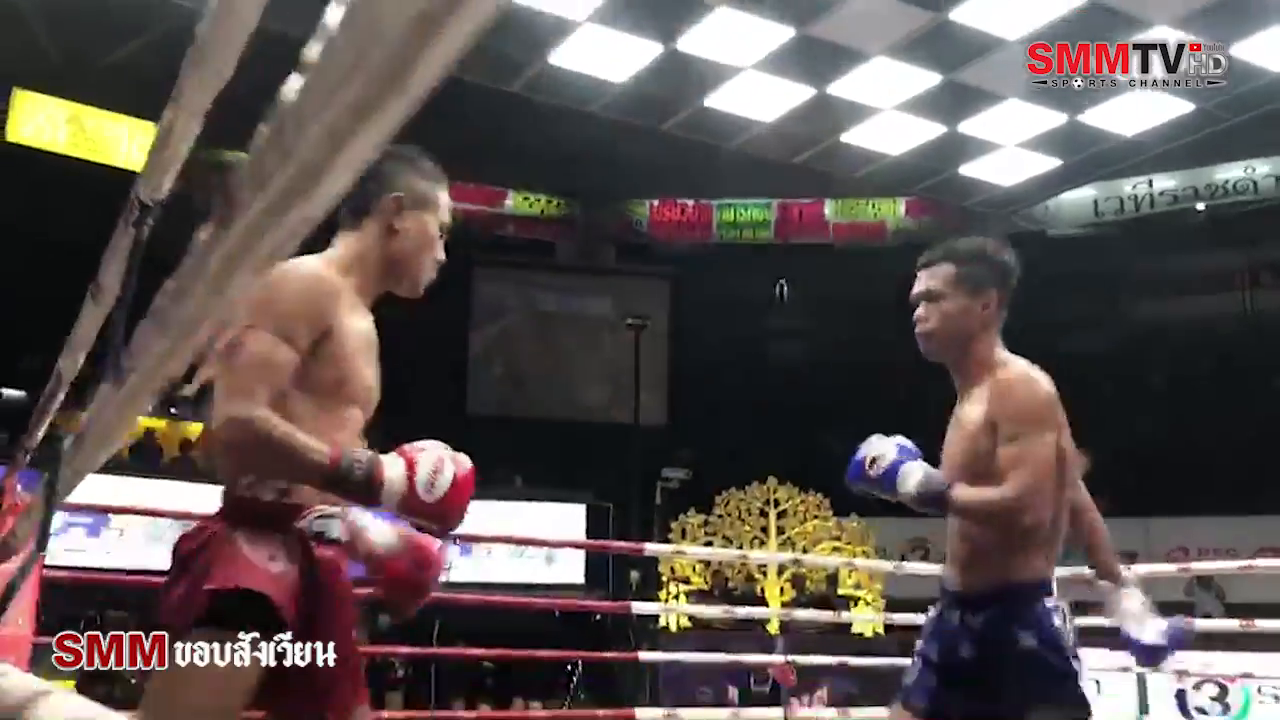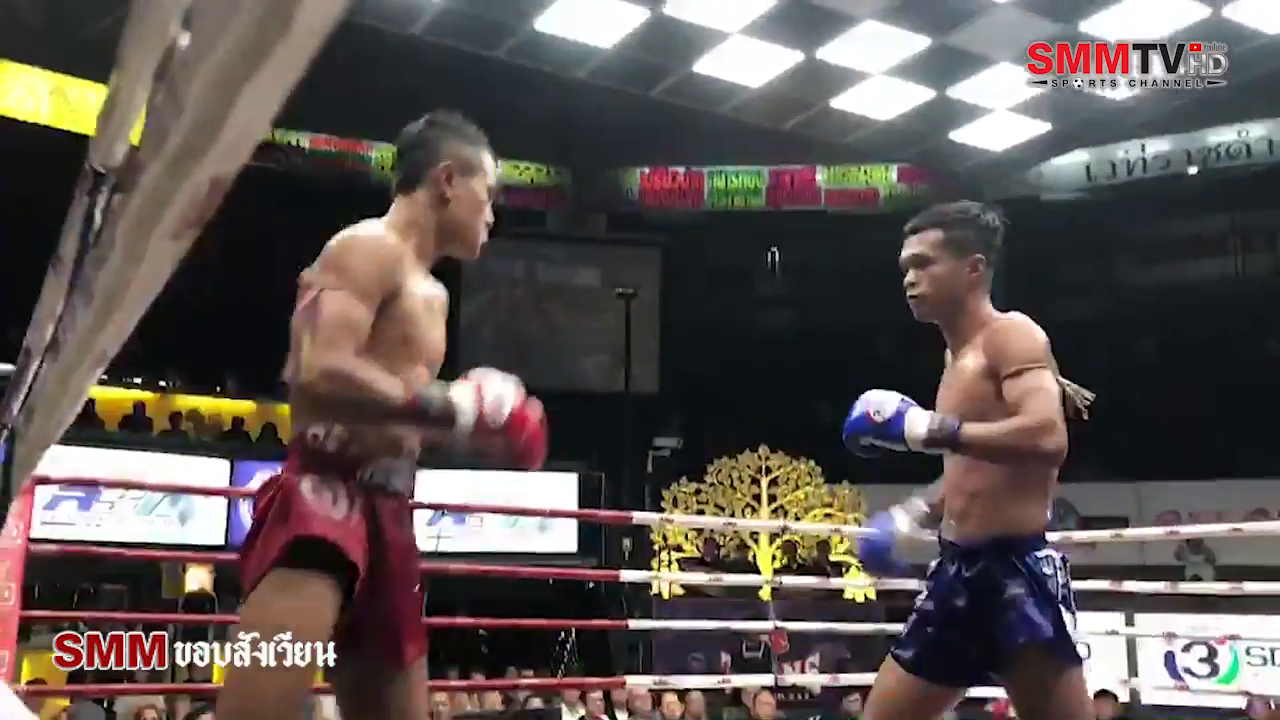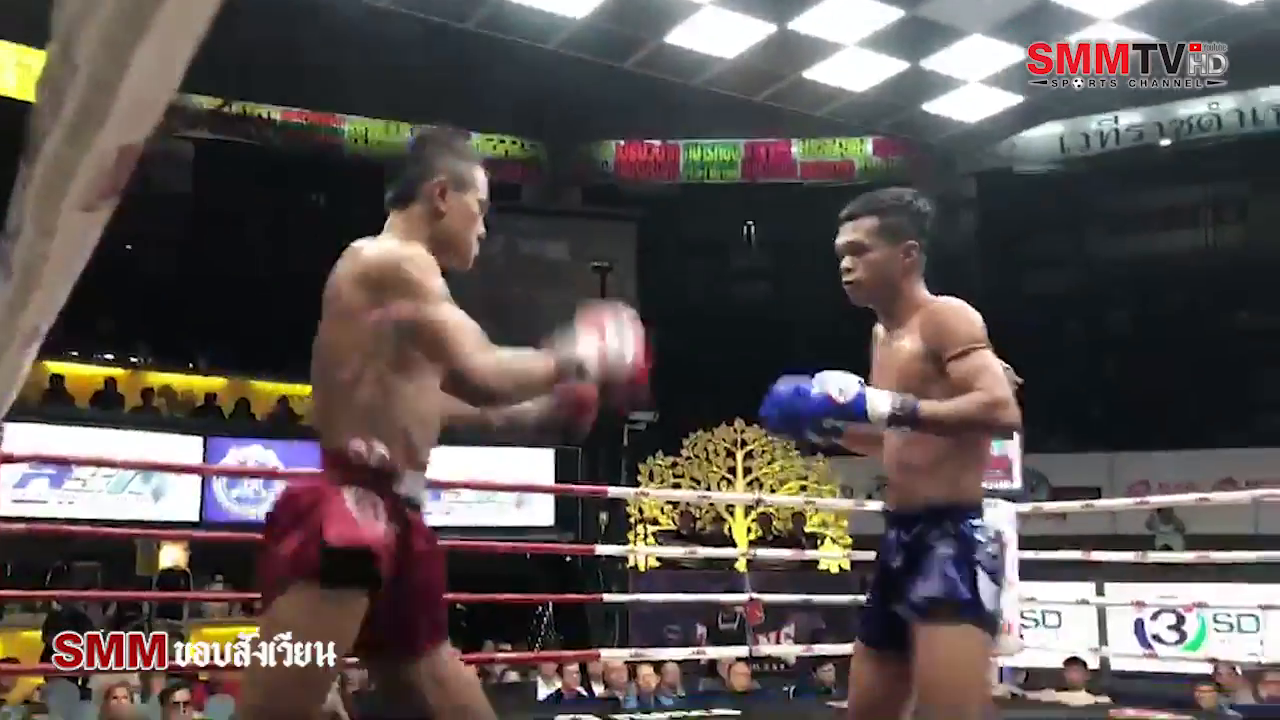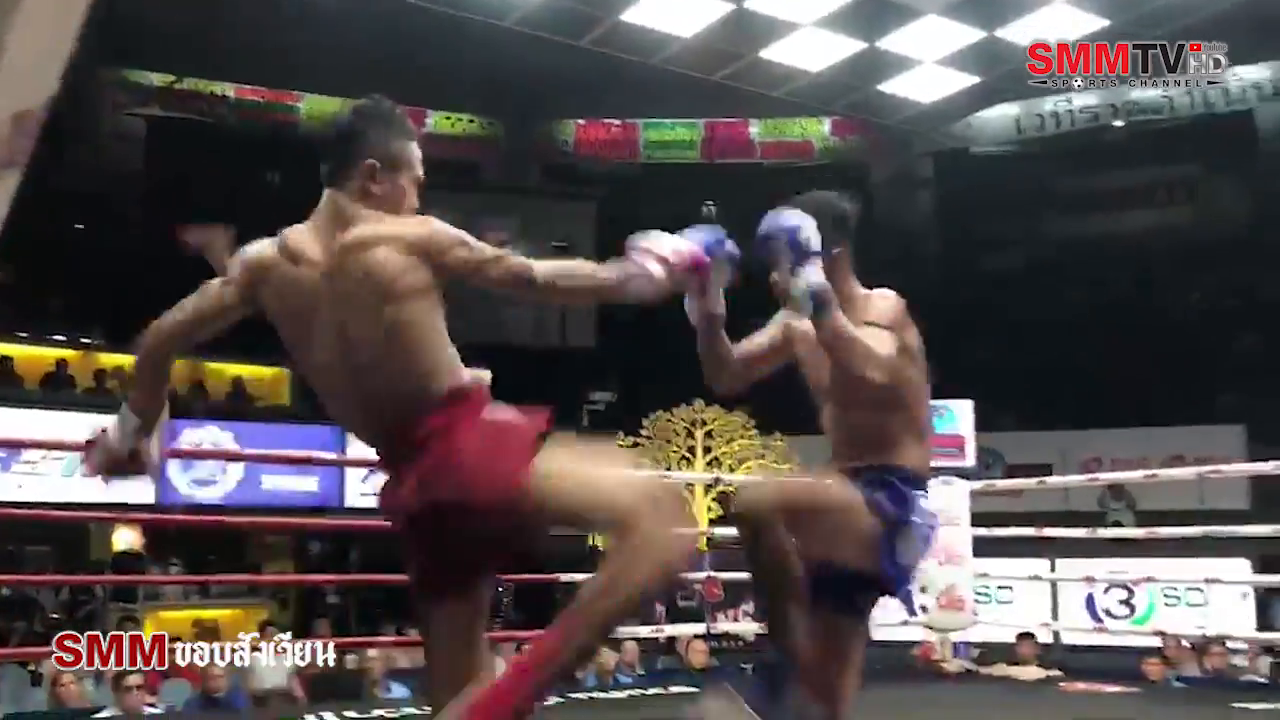
dt=0.2s
person 1, frame 1
left shoulder: (357, 319)
right shoulder: (304, 284)
right elbow: (232, 425)
left wrist: (361, 533)
right wrist: (371, 480)
left hip: (314, 573)
right hip: (249, 565)
person 1, frame 2
left shoulder: (426, 293)
right shoulder: (367, 248)
right elbow: (316, 376)
left wrist: (476, 423)
right wrist: (450, 414)
left hip: (378, 519)
right hip: (319, 514)
person 1, frame 3
left shoulder: (378, 275)
right shoulder: (395, 264)
right elbow: (482, 375)
left wrist: (538, 412)
right wrist: (584, 358)
left hip: (391, 528)
right hip: (343, 525)
person 1, frame 4
left shoulder: (267, 259)
right shoulder: (412, 240)
left elbow: (163, 339)
right elbow: (545, 279)
left wrist: (135, 424)
right wrist: (637, 272)
left hip: (426, 487)
right hip: (471, 445)
right knee: (659, 531)
person 2, frame 1
left shoulder: (1021, 390)
right shoulder: (976, 394)
left elbow: (1028, 515)
right elbow: (1071, 495)
left wrist: (920, 485)
right wrist: (1120, 587)
left hip: (1019, 631)
right hip: (958, 628)
person 2, frame 2
left shoulder: (1012, 335)
right shoulder: (957, 353)
left elbow: (1047, 438)
left wrist: (929, 428)
right wrist: (919, 509)
left hip: (1019, 575)
right hip: (956, 575)
person 2, frame 3
left shoulder: (948, 318)
right shoulder: (884, 339)
left elbow: (1003, 414)
left wrist: (890, 408)
right wrist: (823, 420)
left hip: (951, 545)
right hip: (900, 545)
person 2, frame 4
left shoulder: (880, 307)
right shoulder: (796, 323)
left elbow: (872, 377)
right elbow: (728, 373)
left wrist: (815, 297)
right wrist: (707, 302)
left hip: (891, 511)
right hip: (849, 519)
left knee: (757, 507)
